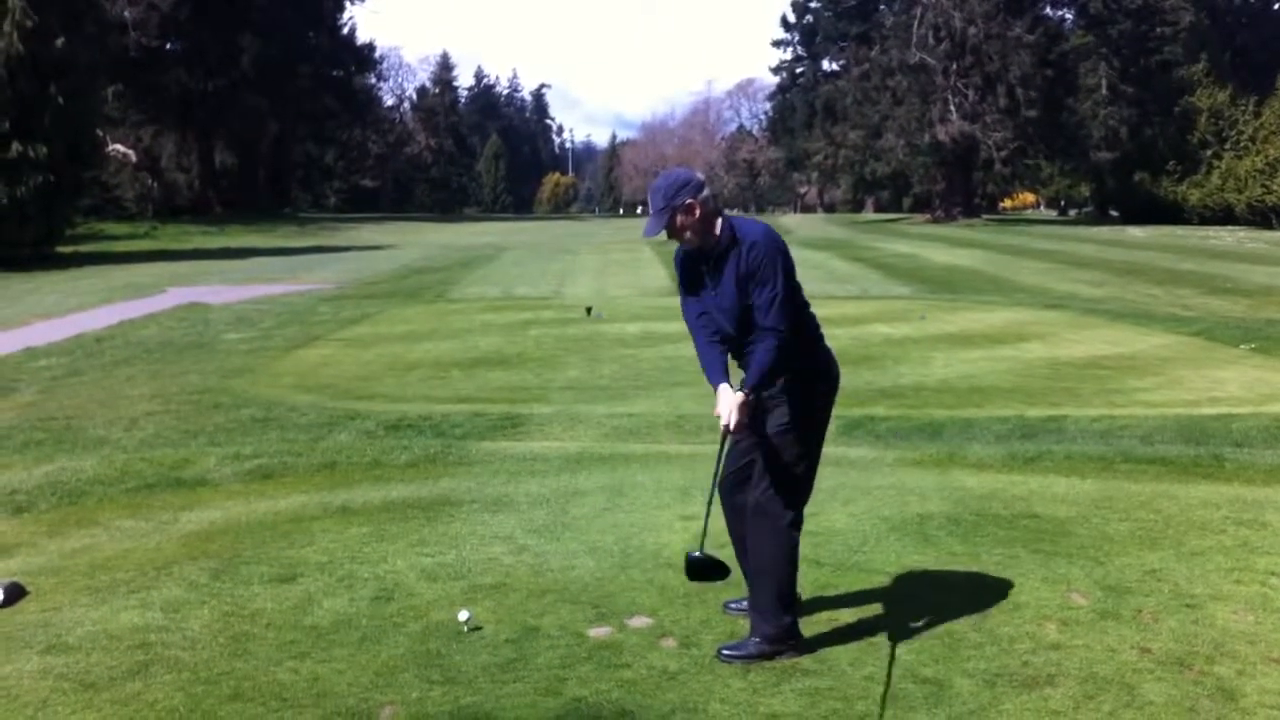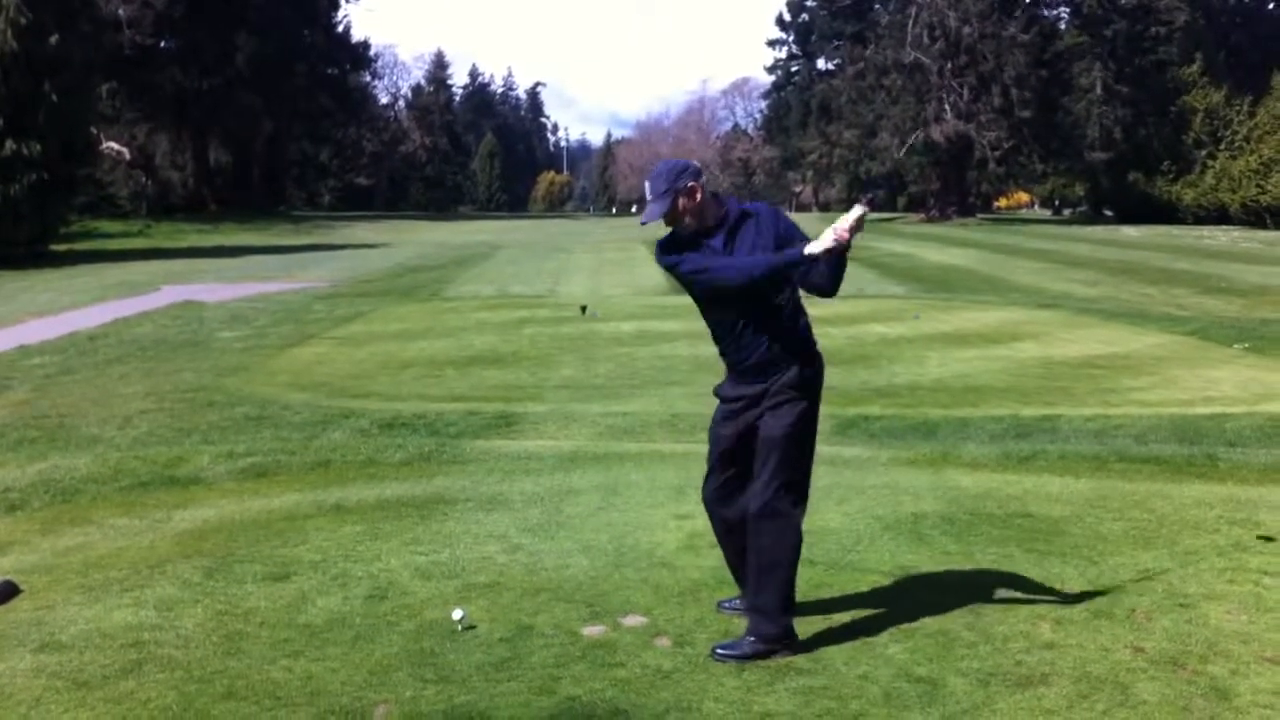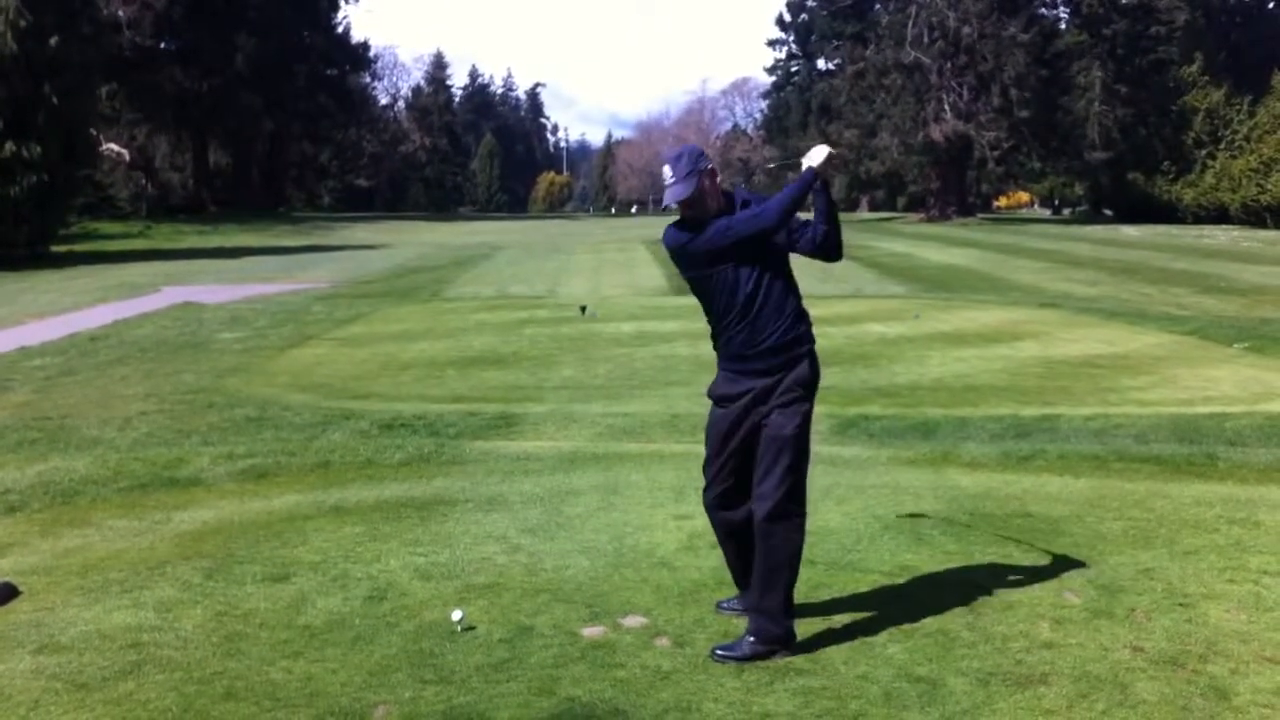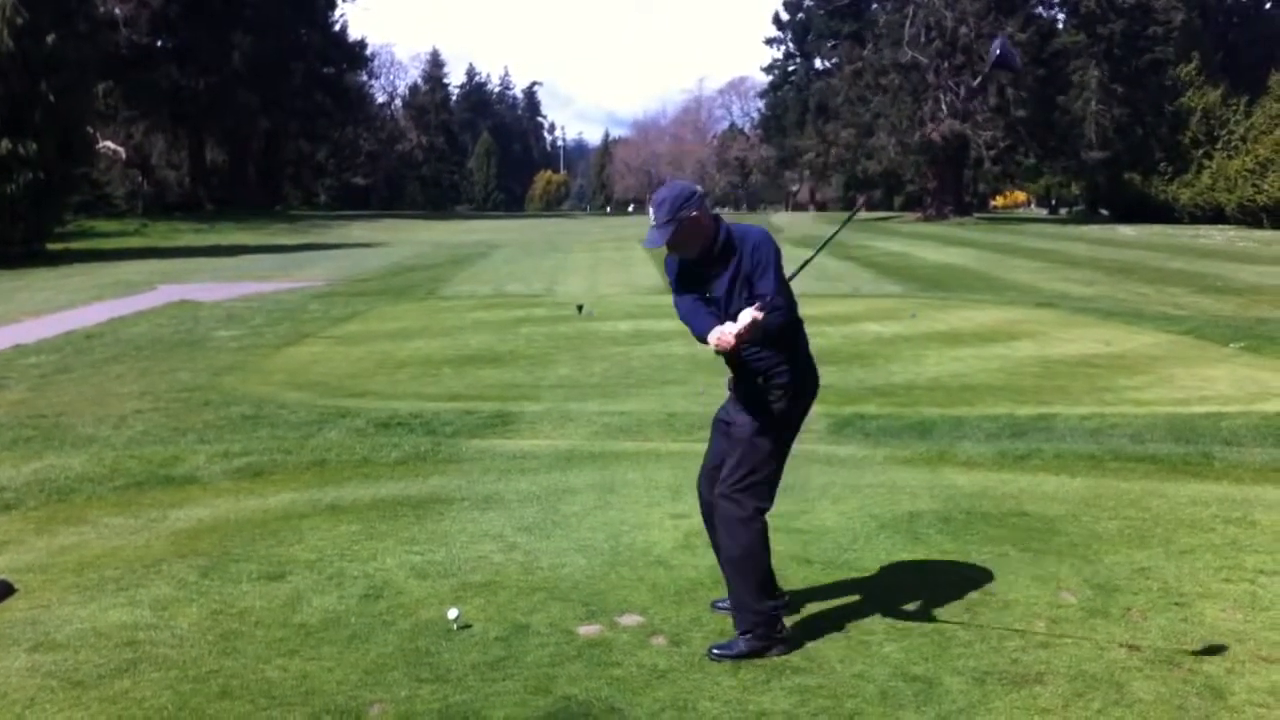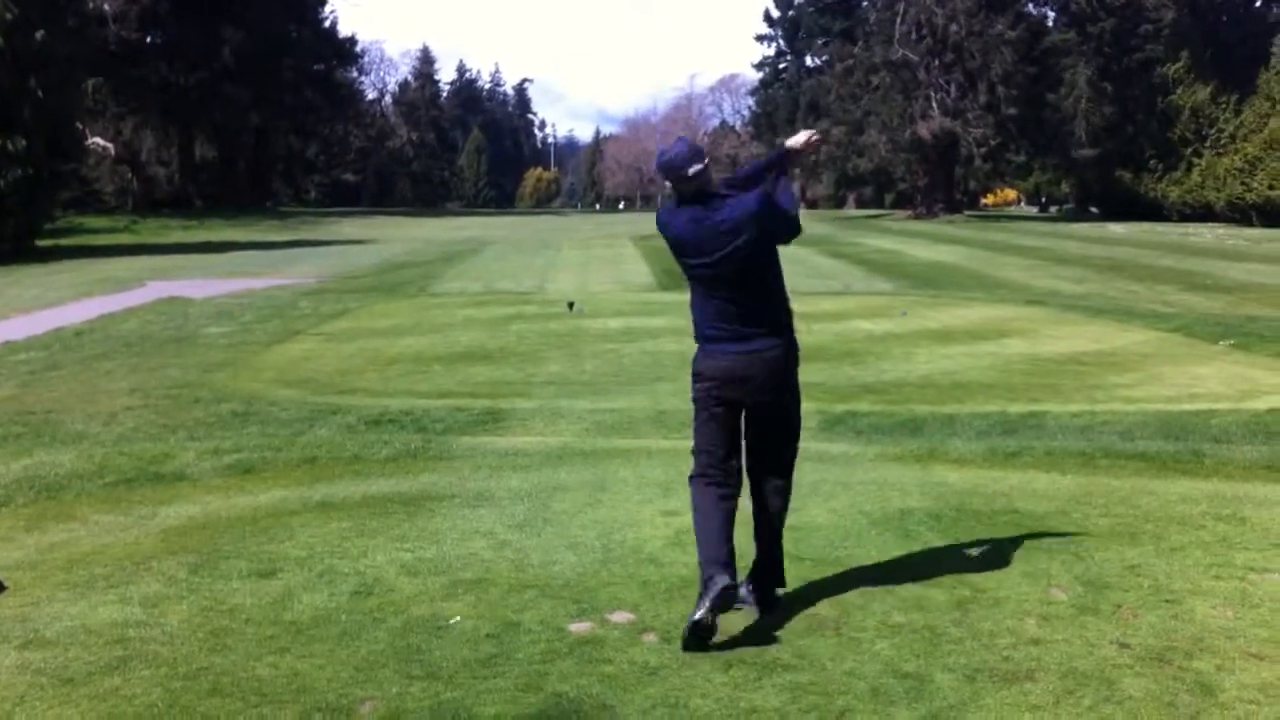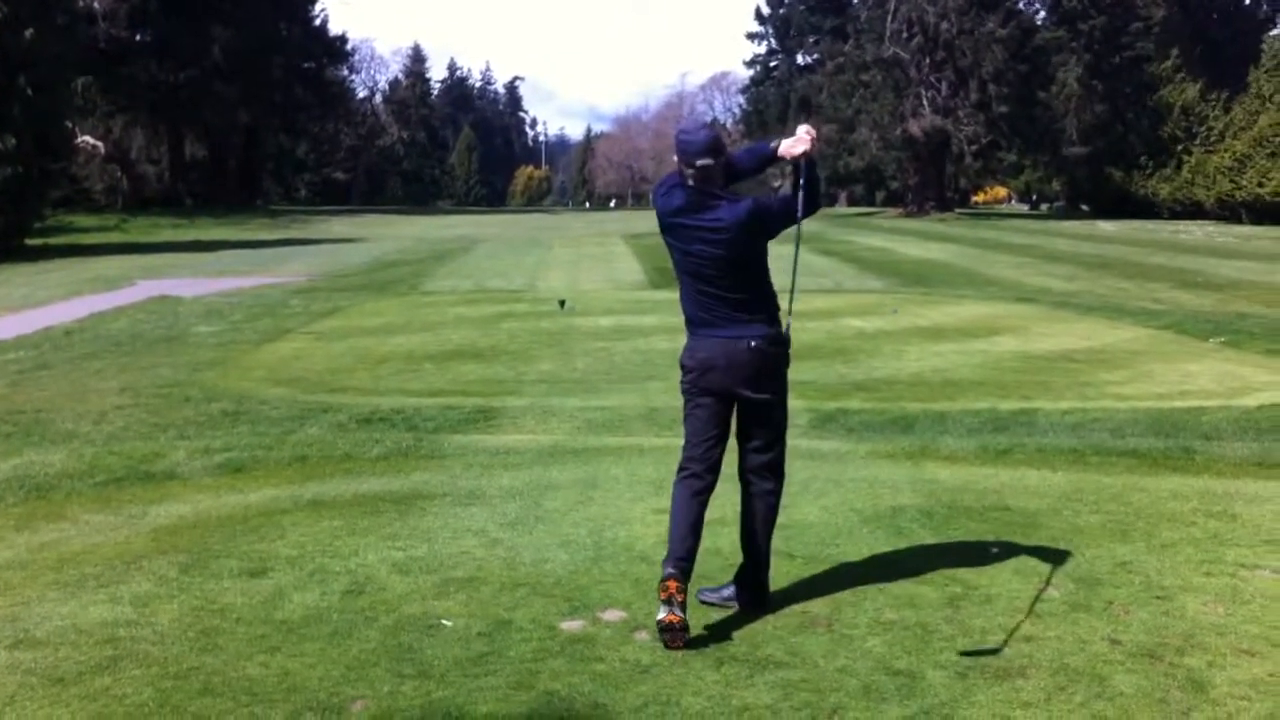
dt=0.3s
person 1, frame 1
left shoulder: (756, 242)
right shoulder: (689, 259)
left elbow: (777, 329)
right elbow: (703, 328)
left wrist: (744, 391)
right wrist: (723, 388)
left hip: (801, 382)
right hip: (762, 385)
left knee: (772, 501)
right knee: (737, 486)
left ankle: (776, 630)
right ankle: (769, 593)
person 1, frame 2
left shoulder: (761, 218)
right shoulder: (672, 253)
left elbow: (823, 283)
right elbow: (742, 270)
left wrist: (835, 247)
right wrist: (809, 249)
left hip: (792, 379)
right hip: (740, 384)
left knee: (772, 502)
right knee: (721, 493)
left ankle: (771, 628)
right ankle: (759, 593)
person 1, frame 3
left shoulder: (756, 206)
right shoulder: (680, 238)
left elbow: (828, 248)
right elbow: (765, 224)
left wrist: (820, 184)
right wrist: (808, 174)
left hip: (790, 376)
right hip: (735, 381)
left knee: (775, 503)
right knee: (723, 497)
left ankle: (771, 629)
right ankle: (755, 592)
person 1, frame 4
left shoulder: (752, 243)
right shoulder: (678, 265)
left elbow: (778, 312)
right elbow: (697, 316)
left wrist: (745, 325)
right wrist: (720, 331)
left hip: (781, 384)
right hip: (751, 385)
left knee: (735, 495)
right knee: (715, 487)
left ankle: (761, 626)
right ankle: (758, 595)
person 1, frame 5
left shoulder: (673, 223)
right shoulder: (756, 209)
left elbow: (731, 185)
right elbow: (789, 227)
left wrist: (781, 153)
right wrist: (787, 157)
left hip: (721, 364)
right hip: (777, 358)
left knee: (713, 476)
right knee: (773, 472)
left ankle: (716, 578)
right ankle: (766, 584)
person 1, frame 6
left shoulder: (666, 201)
right shoulder: (745, 215)
left elbow: (727, 171)
right elbow: (808, 203)
left wrist: (776, 148)
right wrist: (801, 155)
left hip: (705, 354)
right hip: (761, 350)
left knee: (697, 468)
right knee: (762, 471)
left ankle: (675, 574)
right ankle: (751, 584)
